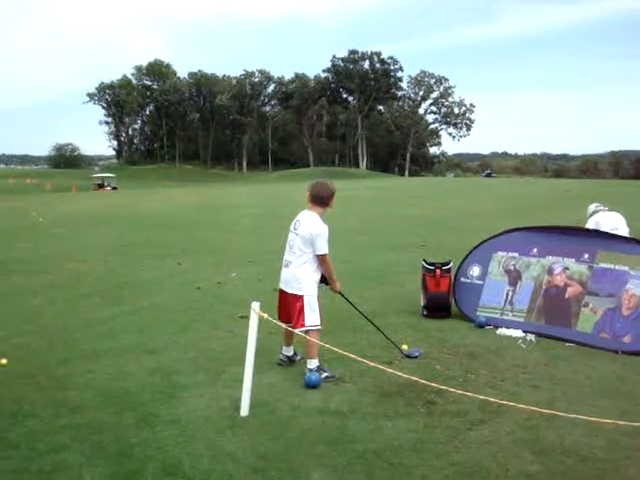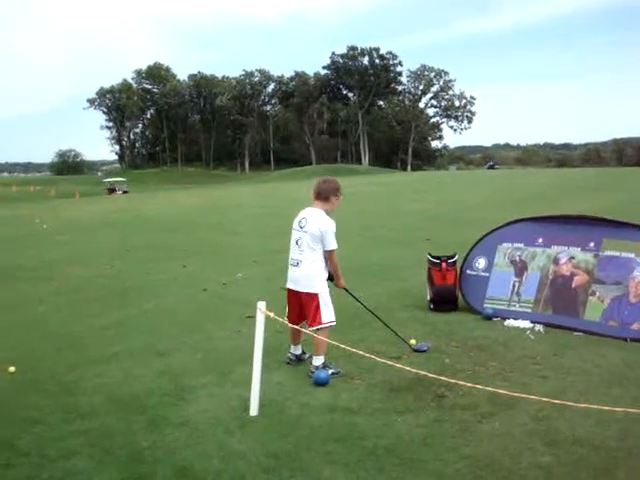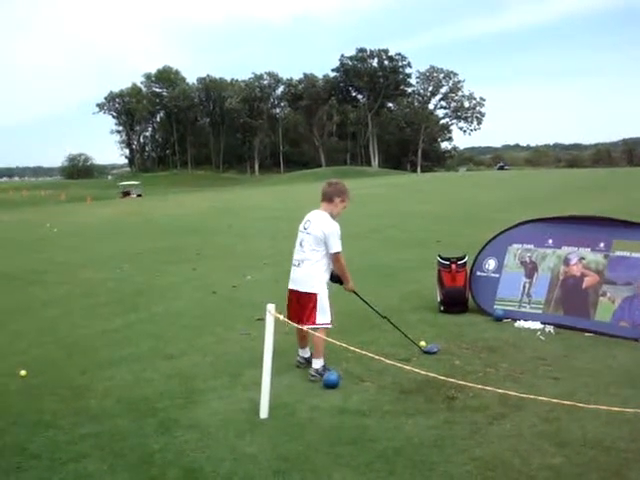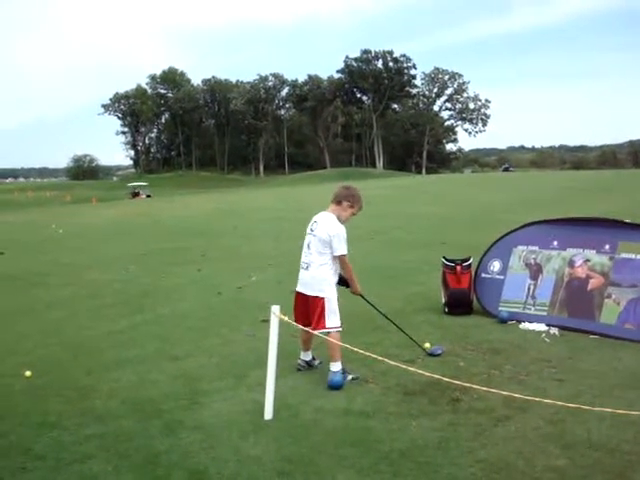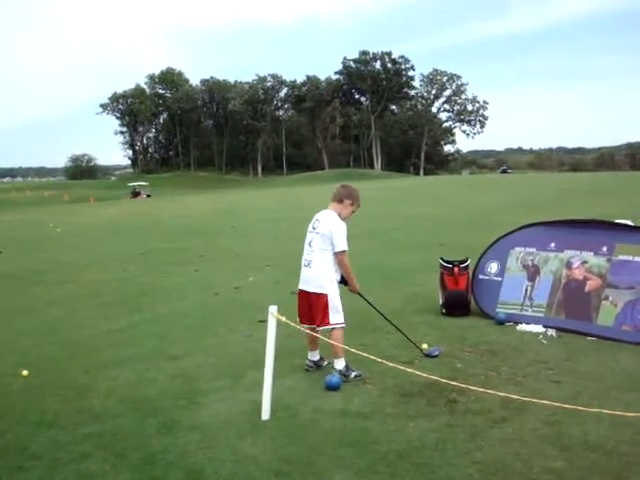
dt=0.7s
person 1, frame 1
left shoulder: (300, 217)
right shoulder: (319, 227)
right elbow: (323, 260)
left wrist: (324, 276)
right wrist: (334, 282)
left hip: (288, 278)
right hip: (303, 283)
left knee: (291, 321)
right knee: (311, 326)
left ankle: (287, 354)
right ankle: (313, 367)
person 1, frame 2
left shoulder: (301, 215)
right shoulder: (326, 223)
right elbow: (330, 256)
left wrist: (331, 274)
right wrist: (339, 278)
left hip: (294, 277)
right hip: (313, 281)
left knee: (296, 320)
right knee: (323, 323)
left ankle: (295, 352)
right ankle: (318, 364)
person 1, frame 3
left shoulder: (309, 217)
right shoulder: (330, 226)
right elbow: (337, 259)
left wrist: (335, 273)
right wrist: (347, 281)
left hip: (296, 279)
right hip: (313, 282)
left knee: (301, 322)
right knee: (319, 324)
left ankle: (304, 355)
right ankle: (317, 367)
person 1, frame 4
left shoulder: (317, 219)
right shoulder: (336, 228)
right elbow: (343, 261)
left wrist: (339, 274)
right wrist: (354, 284)
left hip: (305, 281)
right hip: (322, 285)
left knee: (308, 324)
right knee: (333, 327)
left ankle: (305, 359)
right ankle: (336, 371)
person 1, frame 5
left shoulder: (317, 218)
right shoulder: (337, 224)
right elbow: (341, 259)
left wrist: (345, 279)
right wrist: (353, 283)
left hip: (307, 280)
right hip: (324, 283)
left knee: (312, 323)
right knee: (336, 324)
left ankle: (313, 359)
right ankle: (340, 367)
